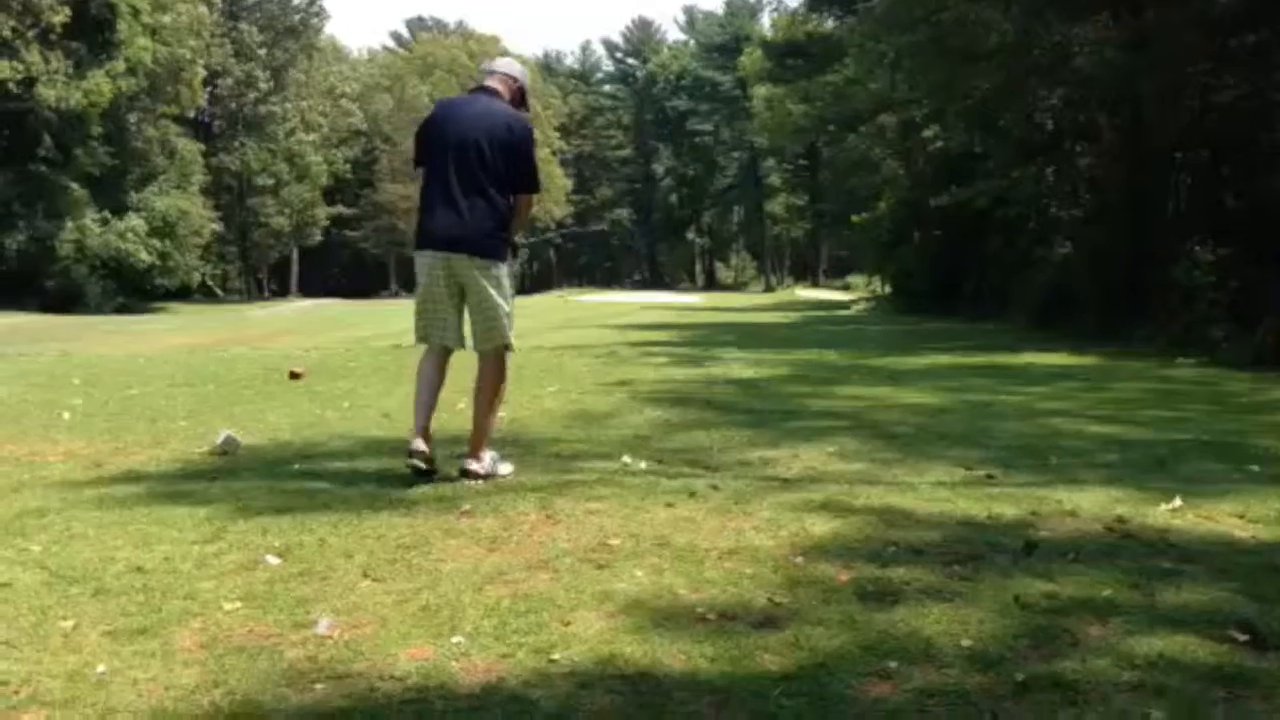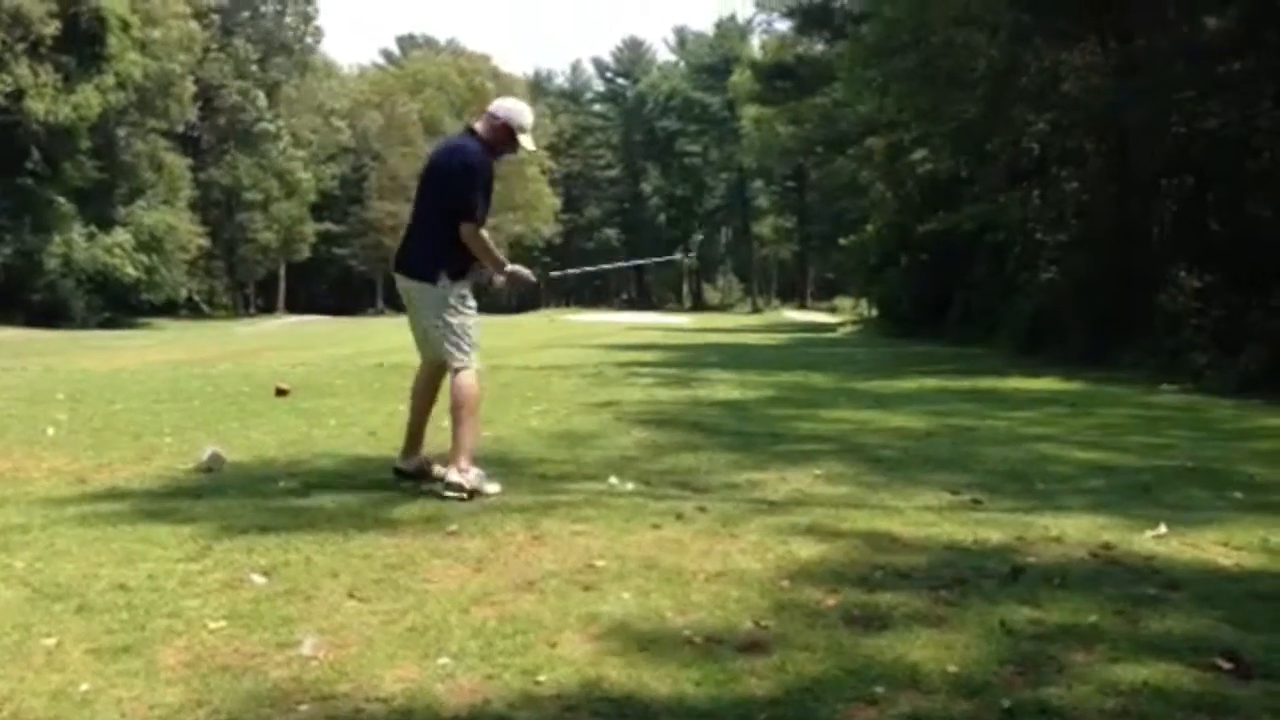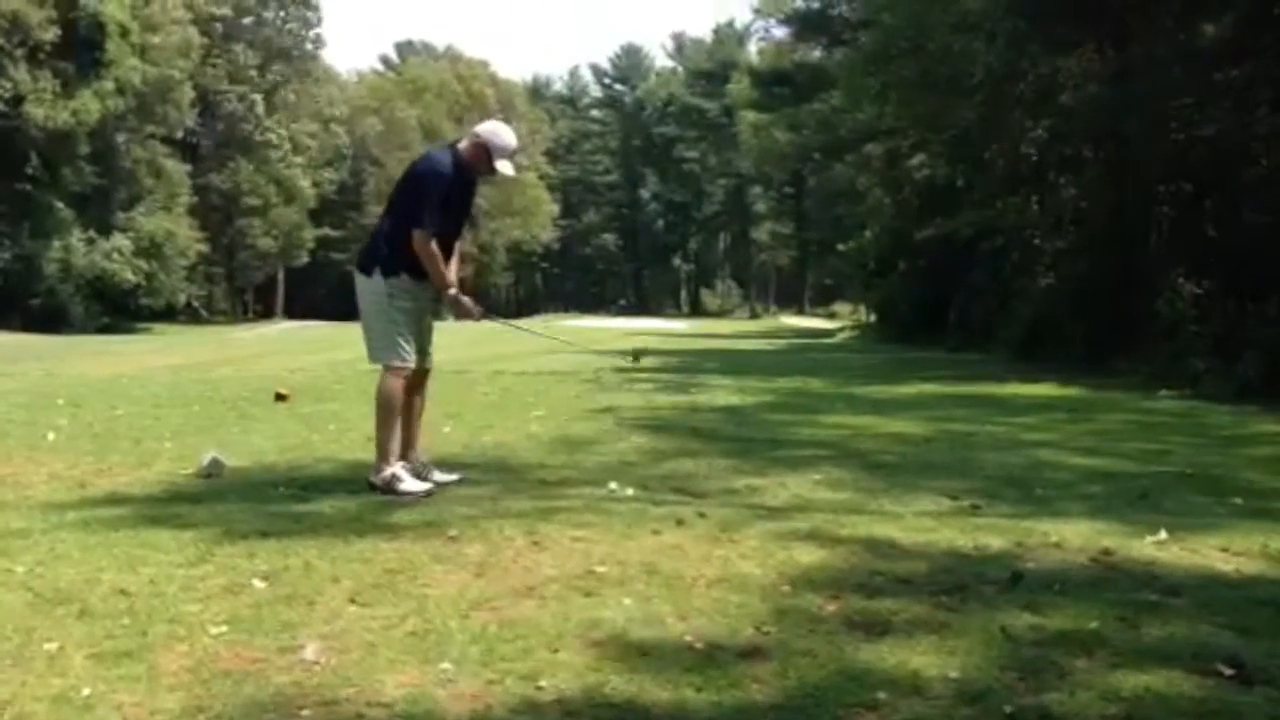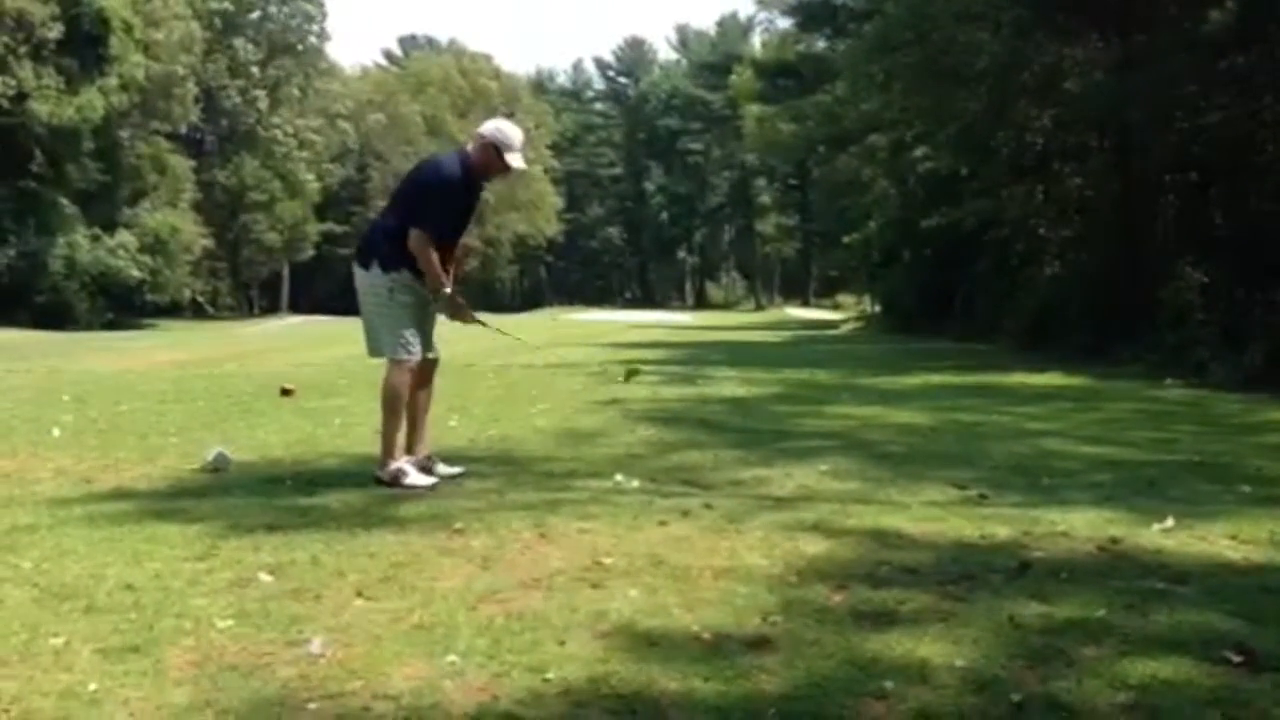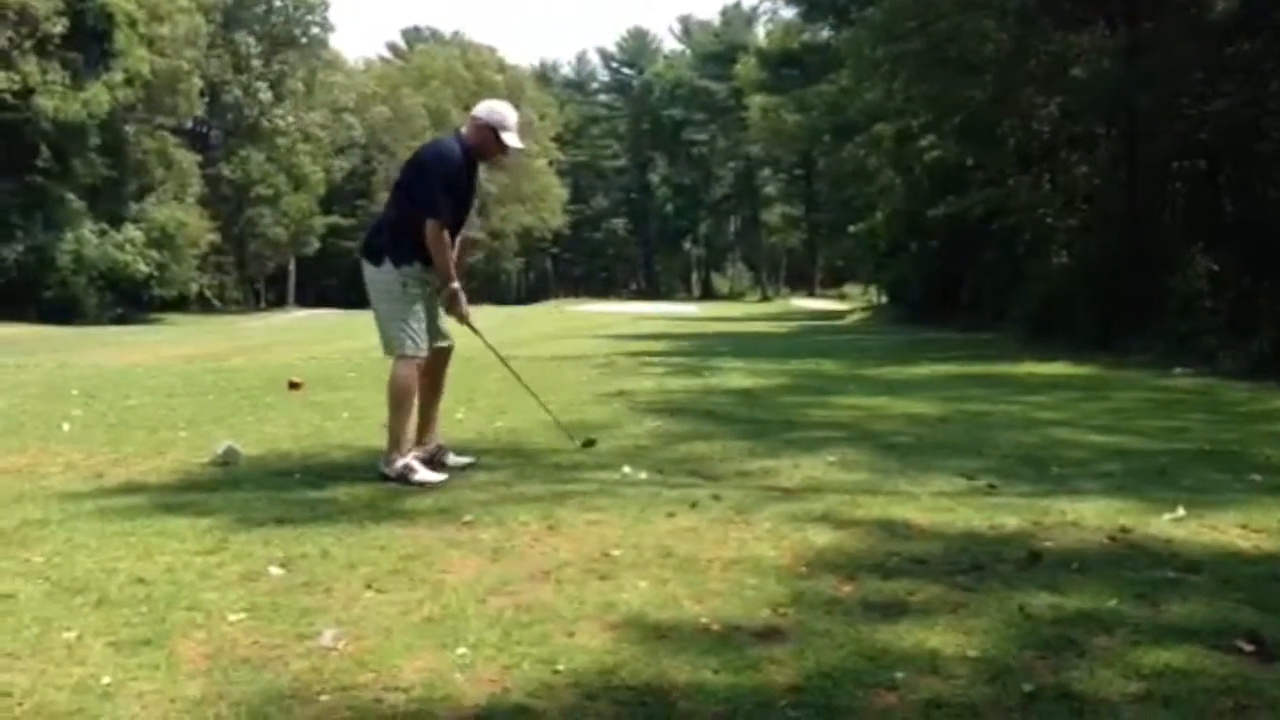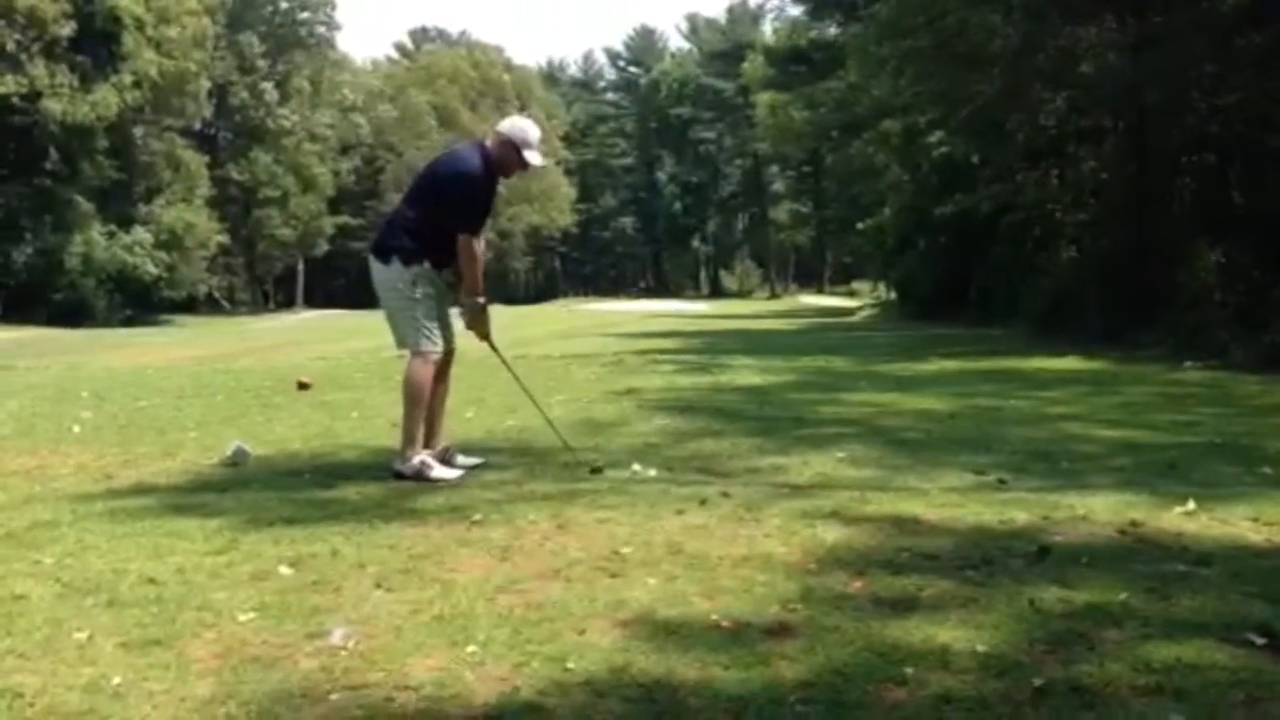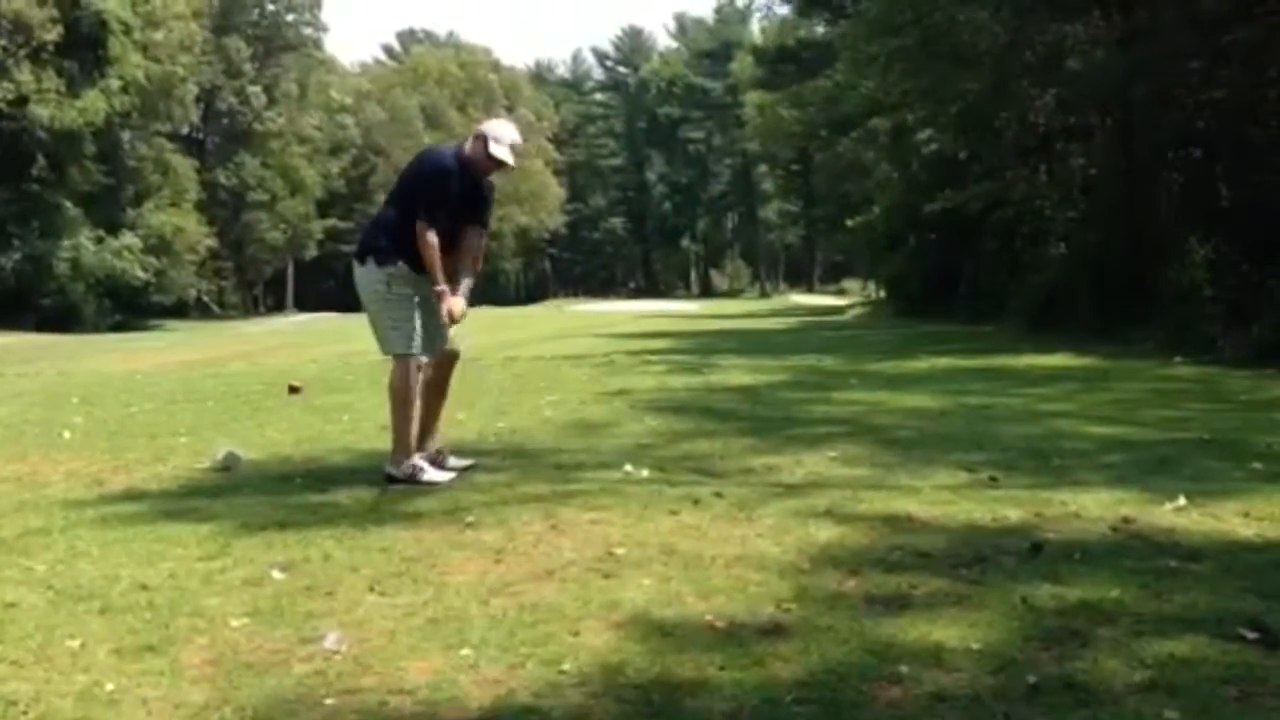
dt=0.7s
person 1, frame 1
left shoulder: (439, 114)
right shoulder: (517, 125)
left elbow: (425, 171)
right elbow: (525, 201)
right wrist: (507, 235)
left hip: (433, 245)
right hip: (485, 250)
left knee: (437, 345)
right knee: (492, 351)
left ankle: (421, 438)
right ankle: (479, 455)
person 1, frame 2
left shoulder: (455, 149)
right shoulder: (474, 159)
right elbow: (470, 232)
left wrist: (488, 267)
right wrist: (505, 269)
left hip: (417, 270)
right hip: (438, 276)
left knee: (435, 361)
right knee: (465, 365)
left ankle: (410, 457)
right ankle: (461, 470)
person 1, frame 3
left shoulder: (463, 177)
right shoulder: (436, 170)
left elbow: (449, 238)
right elbow: (421, 240)
left wrist: (450, 286)
right wrist: (451, 292)
left hip: (415, 279)
right hip: (387, 276)
left knee: (419, 369)
right knee: (399, 367)
left ankle: (411, 461)
right ankle: (385, 469)
person 1, frame 4
left shoulder: (470, 181)
right shoulder: (443, 175)
left elbow: (448, 241)
right elbow: (418, 241)
left wrist: (446, 290)
right wrist: (446, 293)
left hip: (414, 274)
right hip: (384, 269)
left knee: (425, 361)
right knee: (405, 360)
left ankle: (417, 455)
right ankle: (390, 462)
person 1, frame 5
left shoulder: (465, 161)
right shoulder: (443, 158)
left elbow: (452, 228)
right elbow: (434, 230)
left wrist: (451, 281)
right wrist: (453, 287)
left hip: (417, 265)
right hip: (393, 264)
left knee: (438, 349)
right knee: (411, 354)
left ankle: (427, 445)
right ankle: (396, 458)
person 1, frame 6
left shoulder: (482, 170)
right shoulder: (468, 171)
left elbow: (475, 239)
right elbow: (465, 243)
left wrist: (471, 295)
right wrist: (477, 302)
left hip: (424, 264)
right hip: (402, 262)
left knee: (444, 351)
right knee: (426, 352)
left ankle: (434, 448)
right ankle: (410, 456)
person 1, frame 7
left shoulder: (481, 187)
right shoulder: (438, 164)
left elbow: (474, 241)
right elbow: (425, 231)
left wrist: (462, 292)
right wrist: (443, 288)
left hip: (416, 272)
right hip: (384, 265)
left knee: (444, 354)
right knee: (410, 356)
left ankle: (426, 448)
right ankle: (401, 460)
